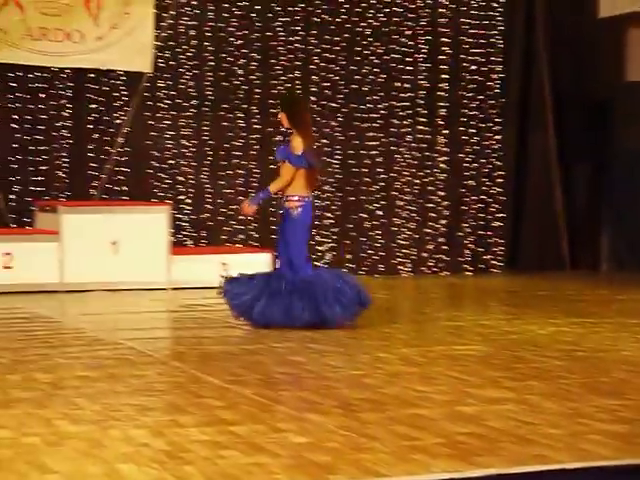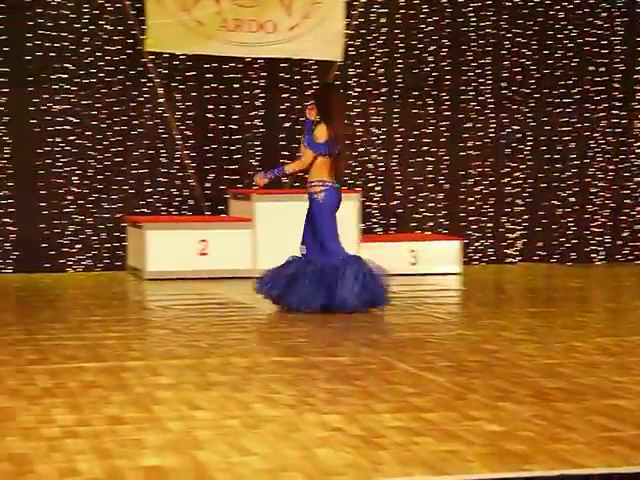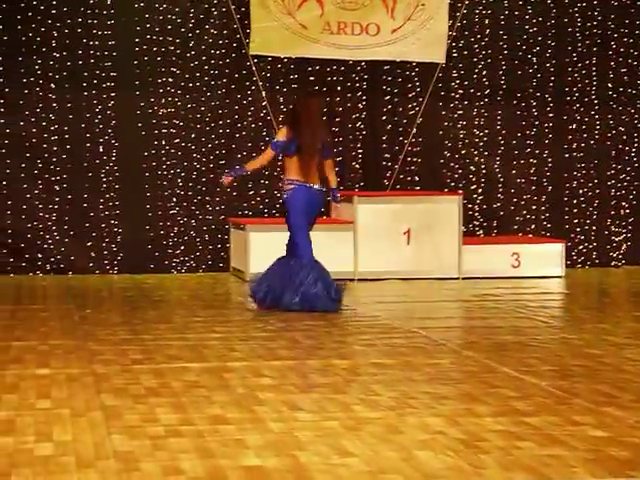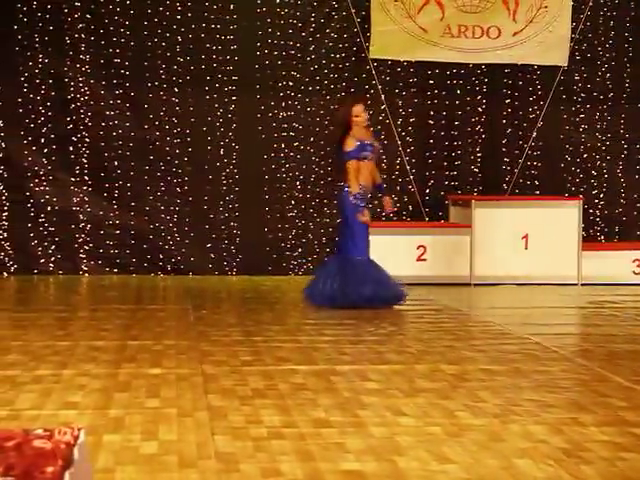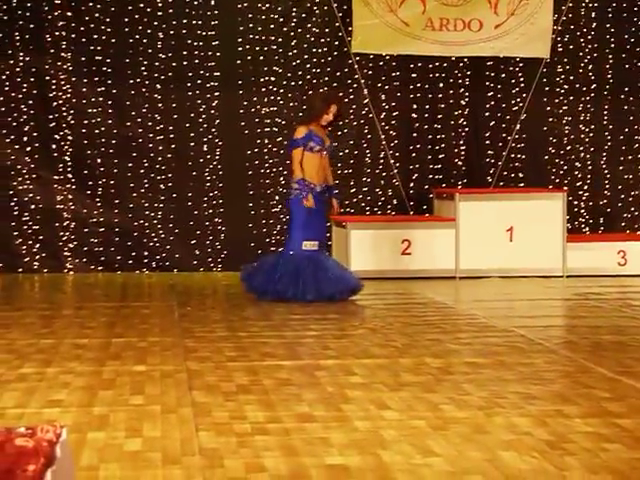
dt=1s
person 1, frame 1
left shoulder: (296, 141)
right shoulder: (301, 140)
left elbow: (285, 179)
left wrist: (256, 200)
left hip: (296, 206)
right hip: (297, 205)
left knee: (297, 261)
right knee: (286, 261)
left ankle: (334, 307)
right ankle: (288, 311)
person 1, frame 2
left shoulder: (322, 129)
right shoulder: (331, 129)
left elbow: (304, 162)
right elbow: (305, 151)
left wrist: (270, 175)
right wrist: (309, 121)
left hip: (321, 192)
right hip: (326, 192)
left knee: (330, 247)
right knee: (312, 247)
left ankle: (357, 293)
right ankle: (308, 296)
person 1, frame 3
left shoulder: (287, 132)
right shoulder: (321, 135)
left elbow: (264, 158)
right elbow: (329, 168)
left wrist: (234, 173)
right wrist: (335, 197)
left hip: (295, 192)
right hip: (316, 193)
left knee: (301, 246)
right knee: (297, 243)
left ankle: (313, 295)
person 1, frame 4
left shoulder: (369, 135)
right shoulder: (351, 142)
right elbow: (351, 177)
left wrist: (384, 194)
right wrist: (361, 207)
left hip: (360, 196)
right hip: (352, 197)
left knee: (349, 247)
right knee: (358, 249)
left ankle: (336, 291)
right ankle: (363, 294)
person 1, frame 5
left shoulder: (324, 134)
right shoulder: (303, 131)
right elbow: (296, 164)
left wrist: (332, 194)
right wrist: (304, 191)
left hip: (320, 193)
right hip: (302, 191)
left knee: (317, 242)
right knee: (297, 241)
left ankle: (314, 287)
right ankle: (279, 286)
